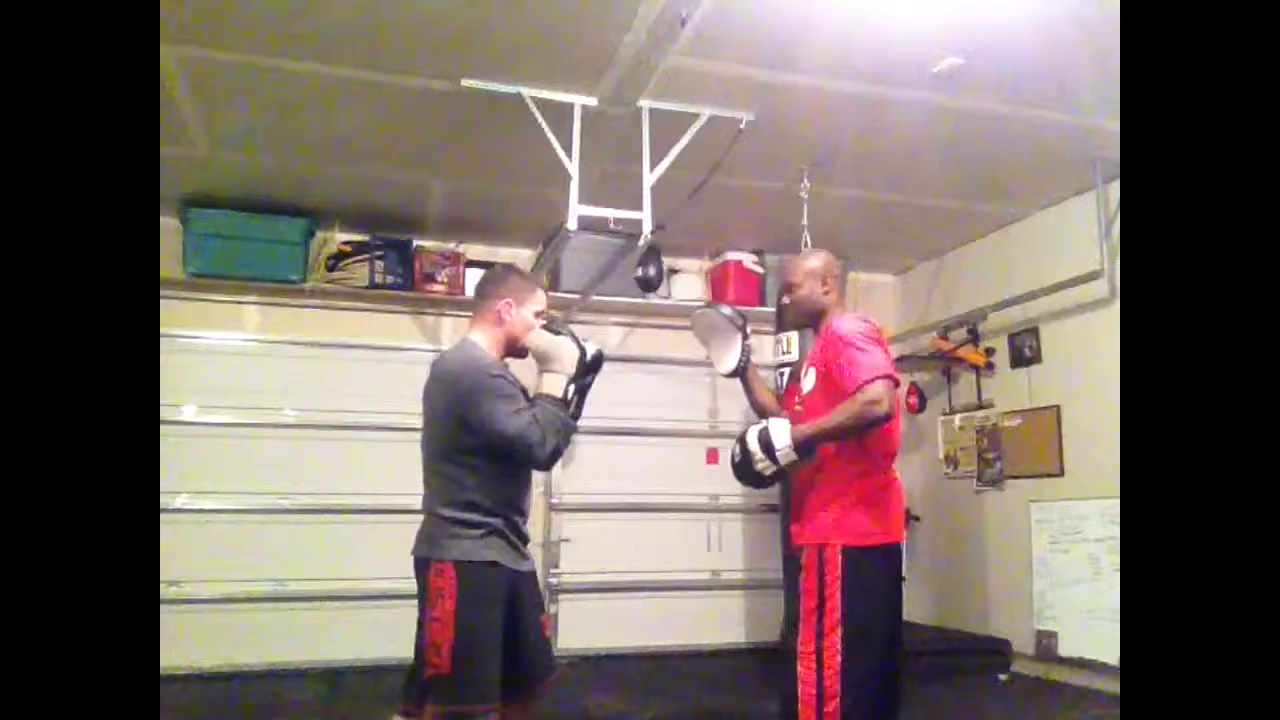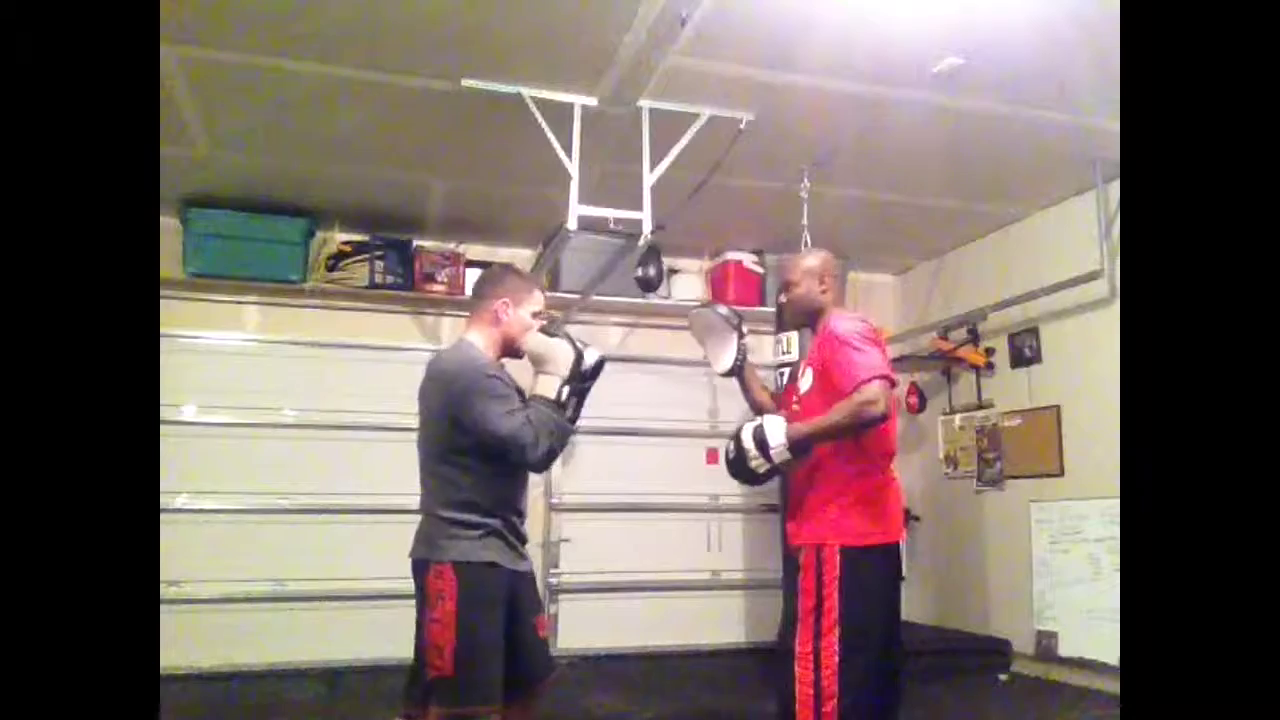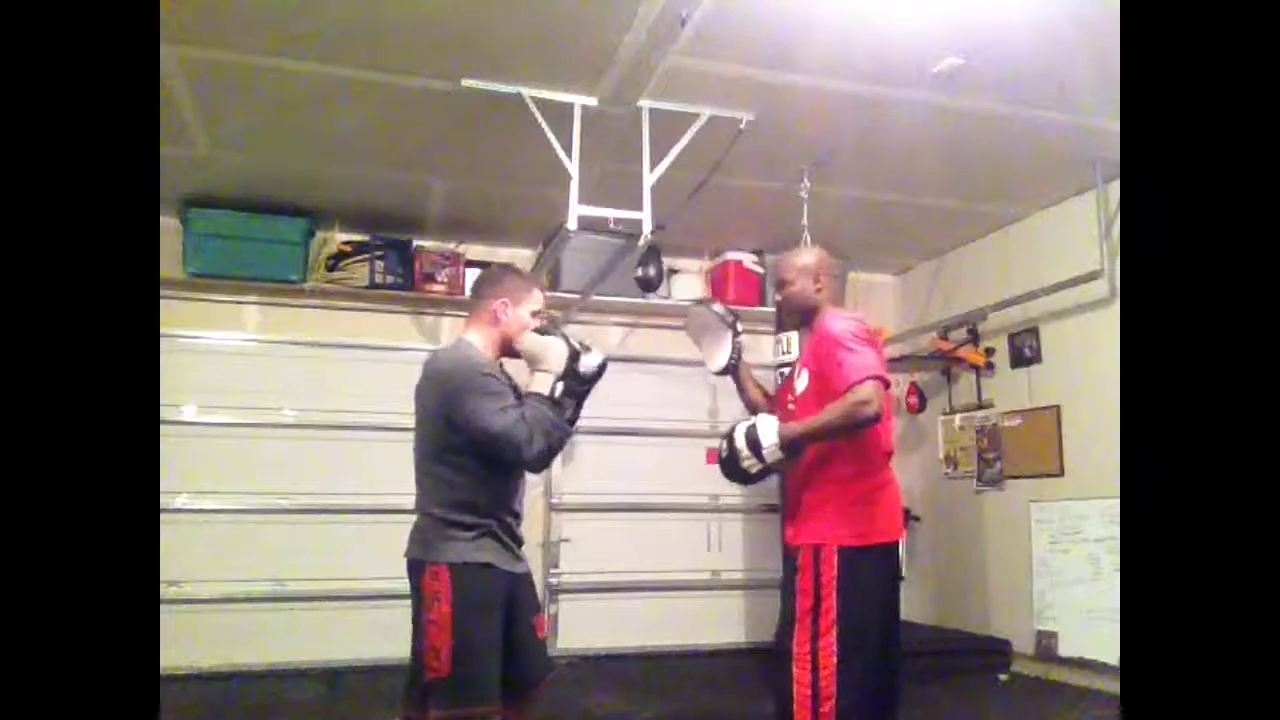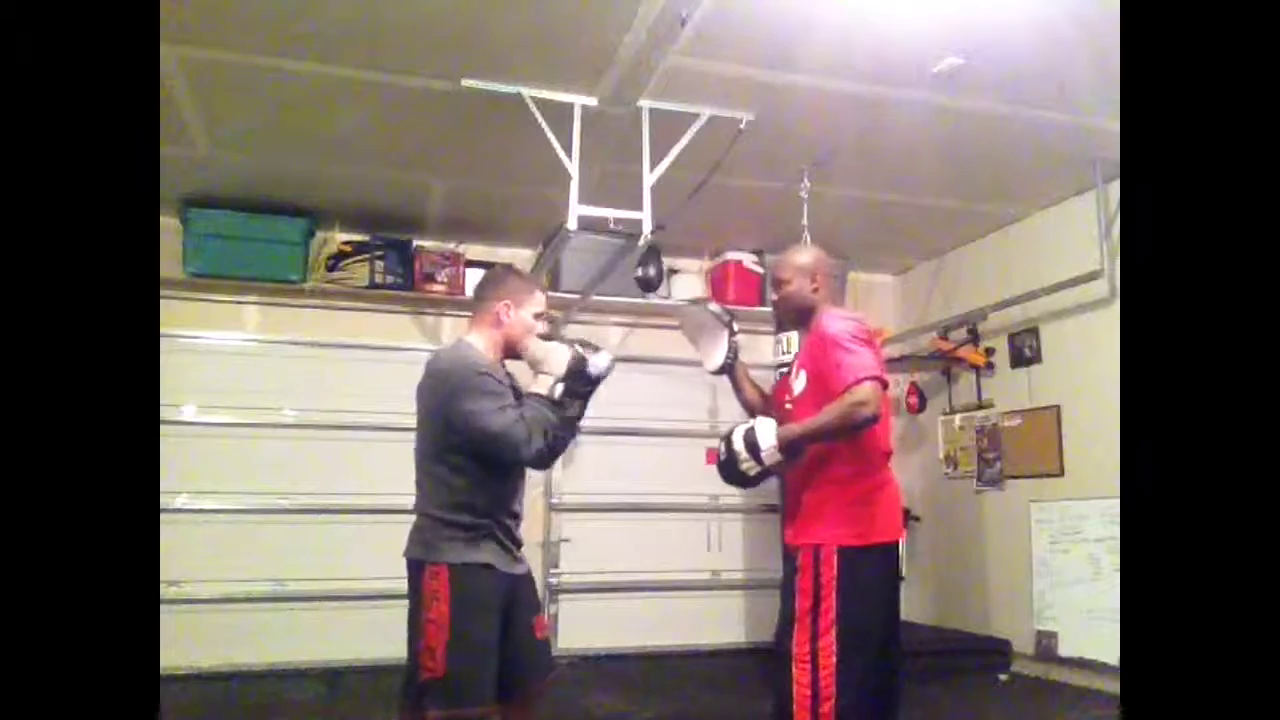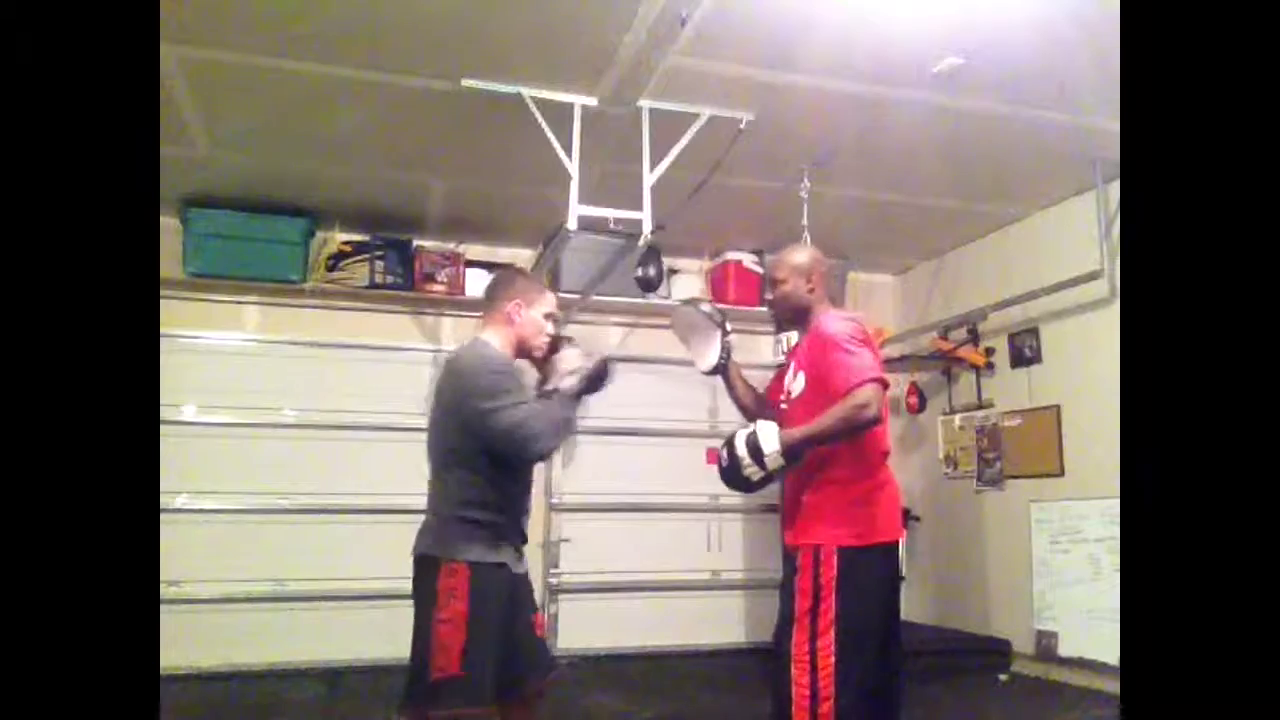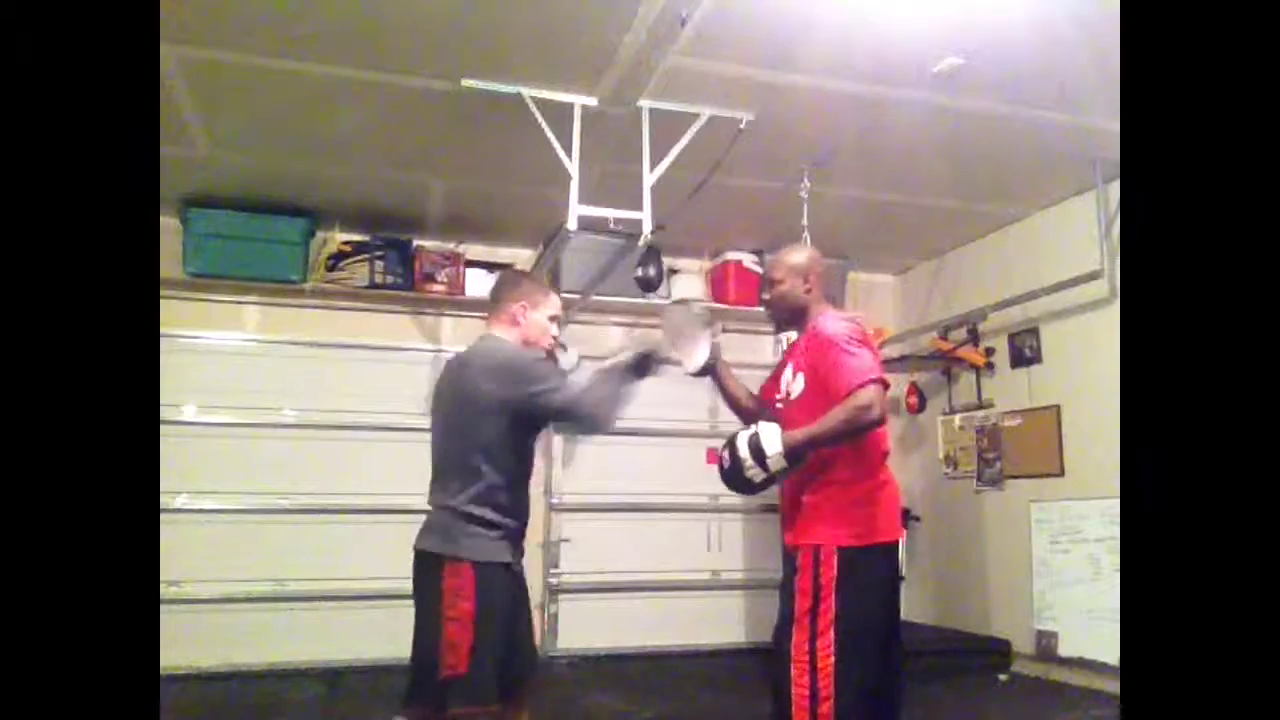
dt=0.1s
person 1, frame 1
left shoulder: (849, 332)
right shoulder: (821, 348)
left elbow: (879, 402)
right elbow: (783, 417)
left wrist: (794, 437)
right wrist: (745, 369)
left hip: (846, 530)
right hip: (862, 528)
left knee: (822, 665)
right knee: (868, 662)
person 1, frame 2
left shoulder: (846, 331)
right shoulder: (821, 346)
left elbow: (873, 403)
right elbow: (780, 417)
left wrist: (791, 436)
right wrist: (740, 367)
left hip: (841, 530)
right hip: (854, 529)
left knee: (818, 664)
right knee: (862, 664)
person 1, frame 3
left shoulder: (840, 330)
right shoulder: (812, 346)
left elbow: (868, 403)
right elbow: (778, 415)
left wrist: (783, 436)
right wrist: (735, 365)
left hip: (840, 530)
right hip: (851, 528)
left knee: (815, 665)
right knee: (863, 665)
person 1, frame 4
left shoulder: (837, 330)
right shoulder: (811, 345)
left elbow: (865, 404)
right elbow: (774, 415)
left wrist: (780, 438)
right wrist: (731, 365)
left hip: (838, 531)
right hip: (846, 528)
left knee: (814, 665)
right knee: (862, 665)
person 1, frame 5
left shoulder: (836, 331)
right shoulder: (803, 349)
left elbow: (868, 406)
right elbow: (767, 415)
left wrist: (785, 442)
right wrist: (725, 365)
left hip: (840, 529)
right hip: (846, 527)
left knee: (813, 666)
right knee: (864, 666)
person 1, frame 6
left shoulder: (834, 332)
right shoulder: (799, 349)
left elbow: (869, 407)
right elbow: (762, 416)
left wrist: (788, 443)
right wrist: (714, 366)
left hip: (839, 529)
right hip: (846, 527)
left knee: (812, 666)
right knee: (863, 665)
person 2, frame 1
left shoulder: (489, 371)
right shoulder: (470, 370)
left elbow: (539, 448)
right elbow: (537, 446)
left wrist: (575, 383)
right wrist: (557, 377)
left hip: (505, 554)
right hip: (462, 558)
person 2, frame 2
left shoulder: (485, 371)
right shoulder: (464, 370)
left elbow: (536, 449)
right elbow: (530, 447)
left wrist: (573, 386)
right wrist: (552, 378)
left hip: (504, 555)
right hip: (461, 559)
person 2, frame 3
left shoulder: (488, 373)
right shoulder: (460, 368)
left elbow: (538, 454)
right elbow: (524, 443)
left wrist: (573, 390)
right wrist: (551, 379)
left hip: (501, 556)
right hip: (457, 559)
person 2, frame 4
left shoulder: (490, 373)
right shoulder: (460, 369)
left elbow: (541, 452)
right elbow: (521, 443)
left wrist: (576, 391)
right wrist: (553, 381)
left hip: (501, 557)
right hip: (455, 560)
person 2, frame 5
left shoulder: (491, 370)
right shoulder: (483, 368)
left elbow: (523, 442)
right elbow: (535, 440)
left wrist: (558, 382)
right wrist: (568, 382)
left hip: (498, 556)
right hip: (463, 558)
left knee: (521, 683)
person 2, frame 6
left shoulder: (470, 366)
right shoulder: (509, 364)
right elbow: (591, 411)
right wrist: (624, 368)
left hip: (488, 551)
right hip: (467, 555)
